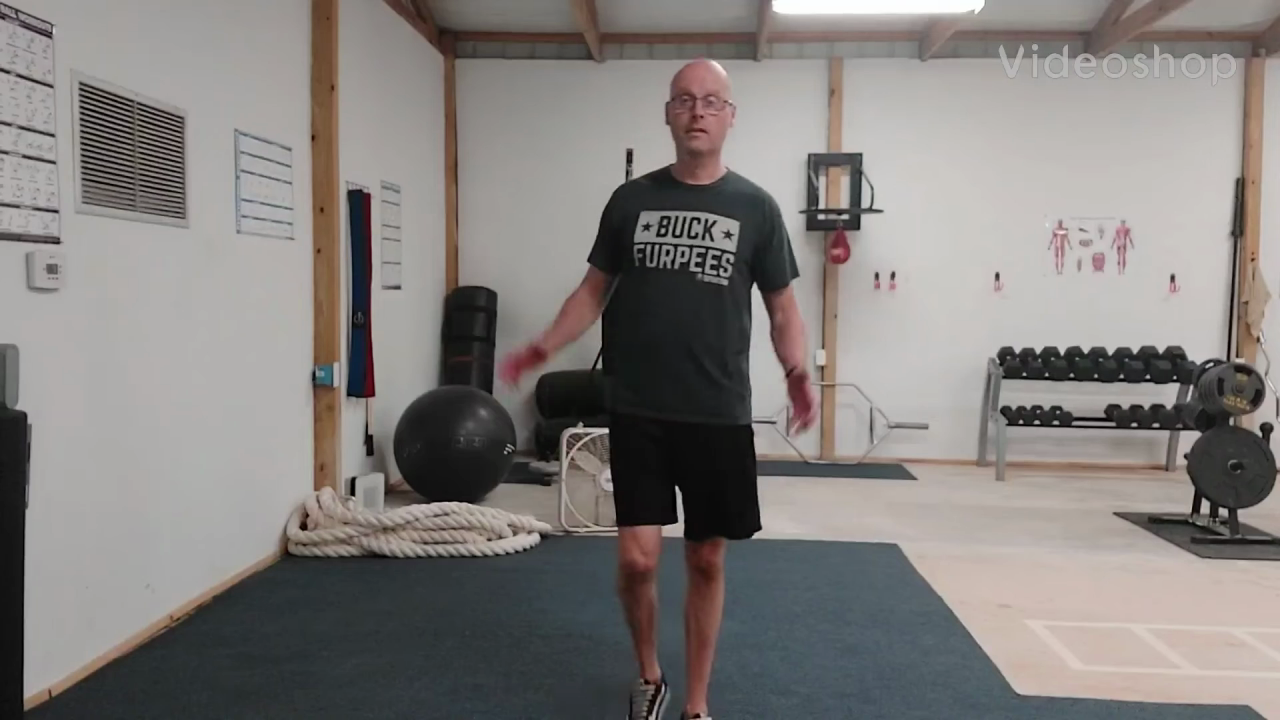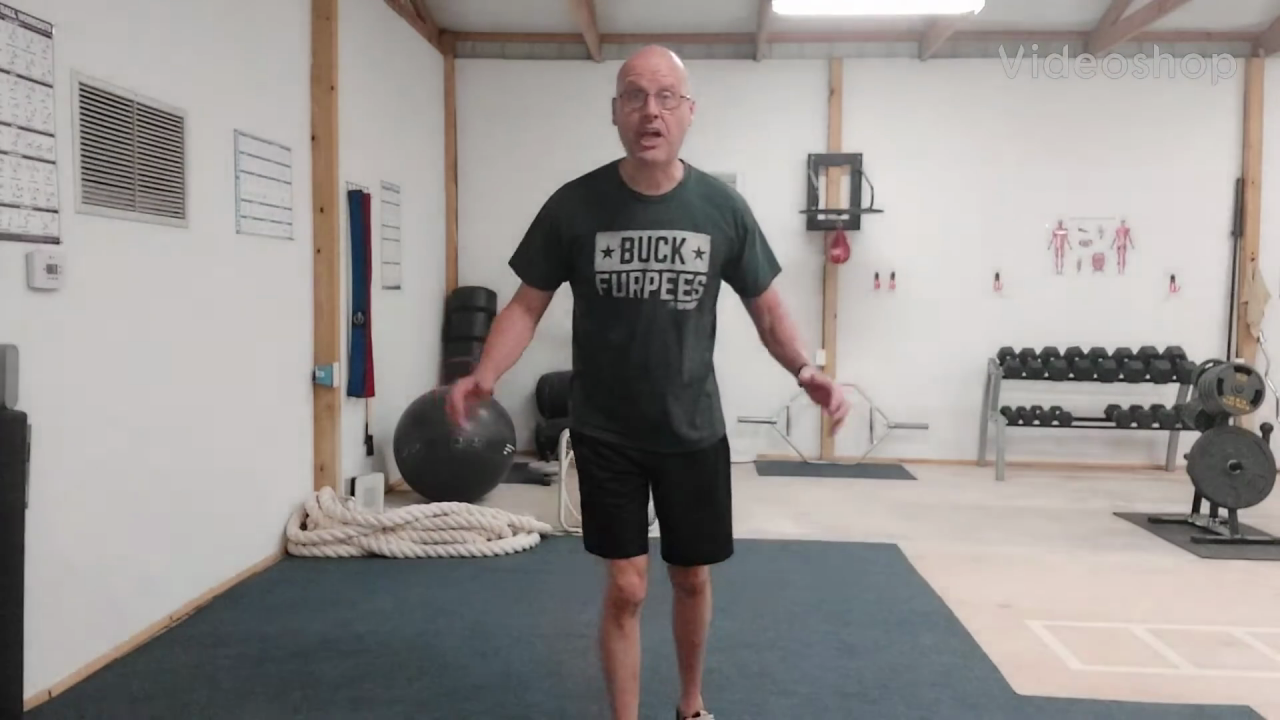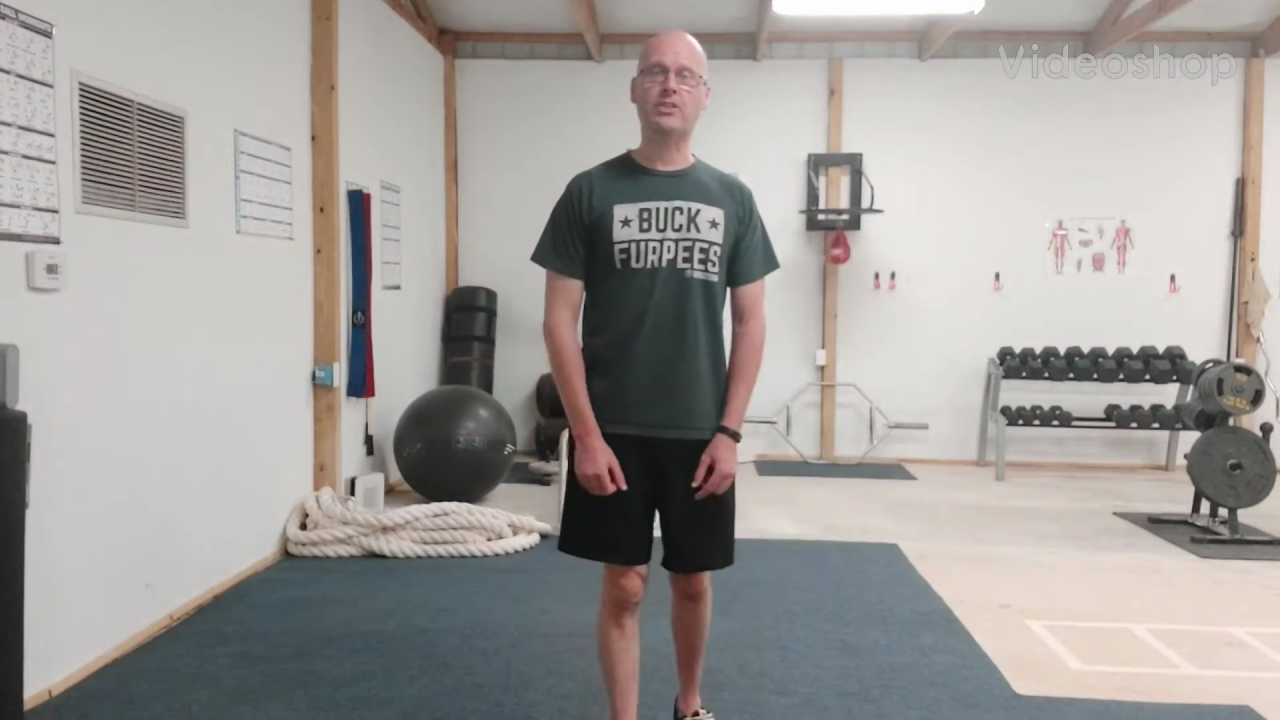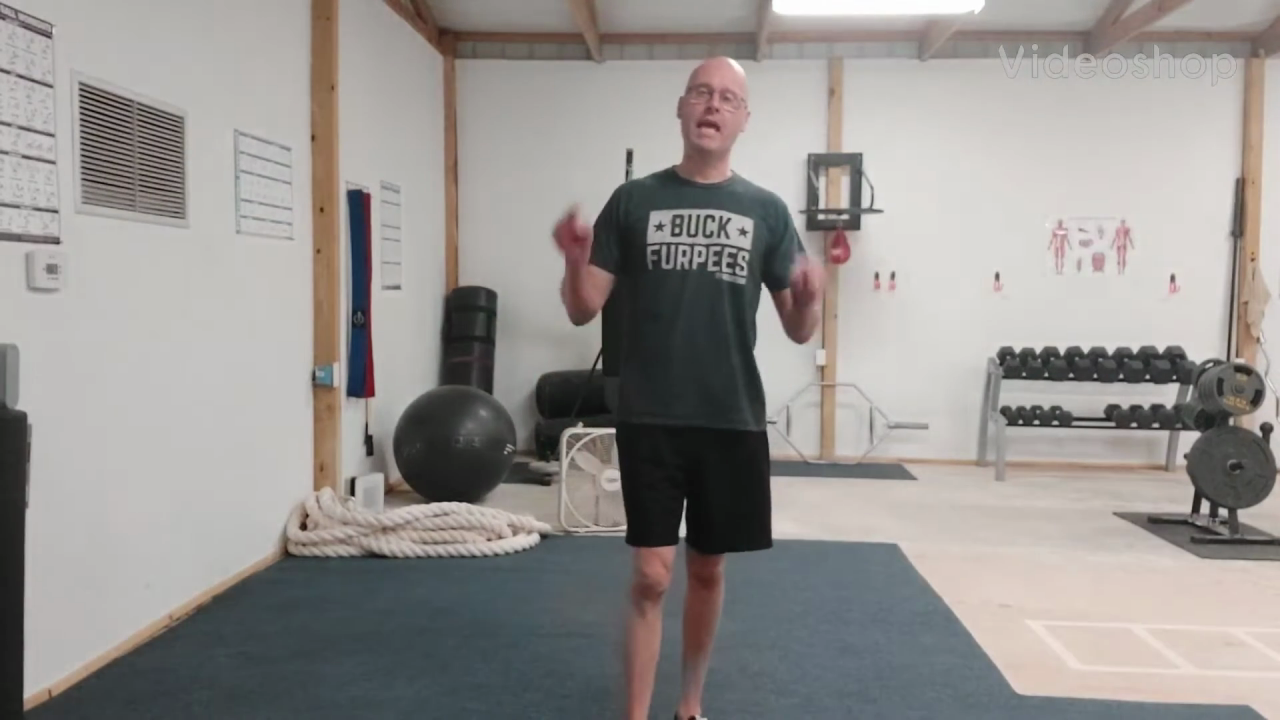
dt=1s
person 1, frame 1
left shoulder: (756, 207)
right shoulder: (631, 199)
left elbow: (784, 310)
right elbow: (594, 292)
left wrist: (796, 371)
right wrist: (546, 344)
left hip: (718, 416)
right hip: (638, 412)
left knee: (706, 562)
right knee: (637, 559)
person 1, frame 2
left shoulder: (722, 207)
right shoulder: (574, 207)
left elbow: (766, 310)
right elbow: (526, 307)
left wrist: (805, 370)
right wrist: (484, 375)
left hip: (693, 432)
right hip: (606, 435)
left knee: (691, 577)
right knee: (626, 587)
person 1, frame 3
left shoulder: (733, 198)
right shoulder: (590, 192)
left elbow: (750, 322)
right elbow: (561, 320)
left wrist: (729, 431)
right wrist: (586, 434)
left hip: (700, 432)
right hip: (614, 432)
left knee: (692, 580)
right knee: (623, 587)
person 1, frame 4
left shoulder: (765, 208)
right shoulder: (633, 199)
left elbow: (798, 326)
right elbow: (584, 306)
left wrist: (808, 295)
right wrist: (577, 256)
left hip: (732, 421)
right hip: (650, 419)
left knee: (708, 570)
right knee: (652, 575)
